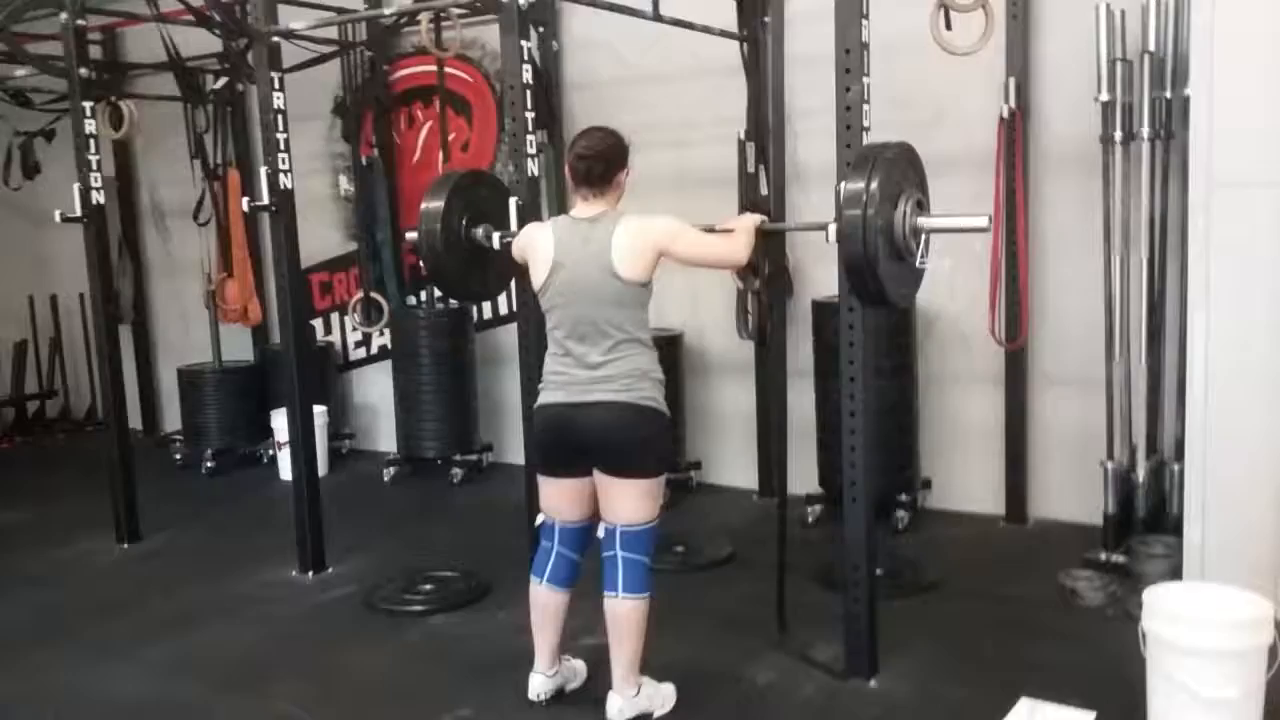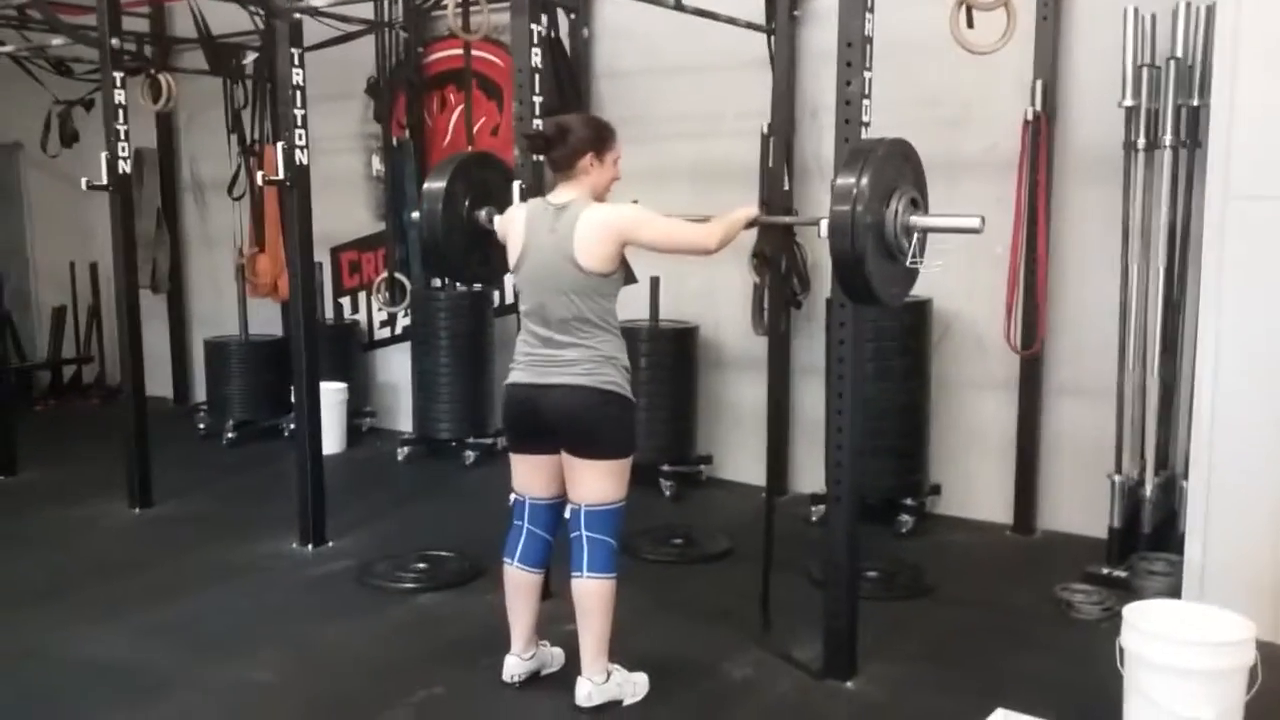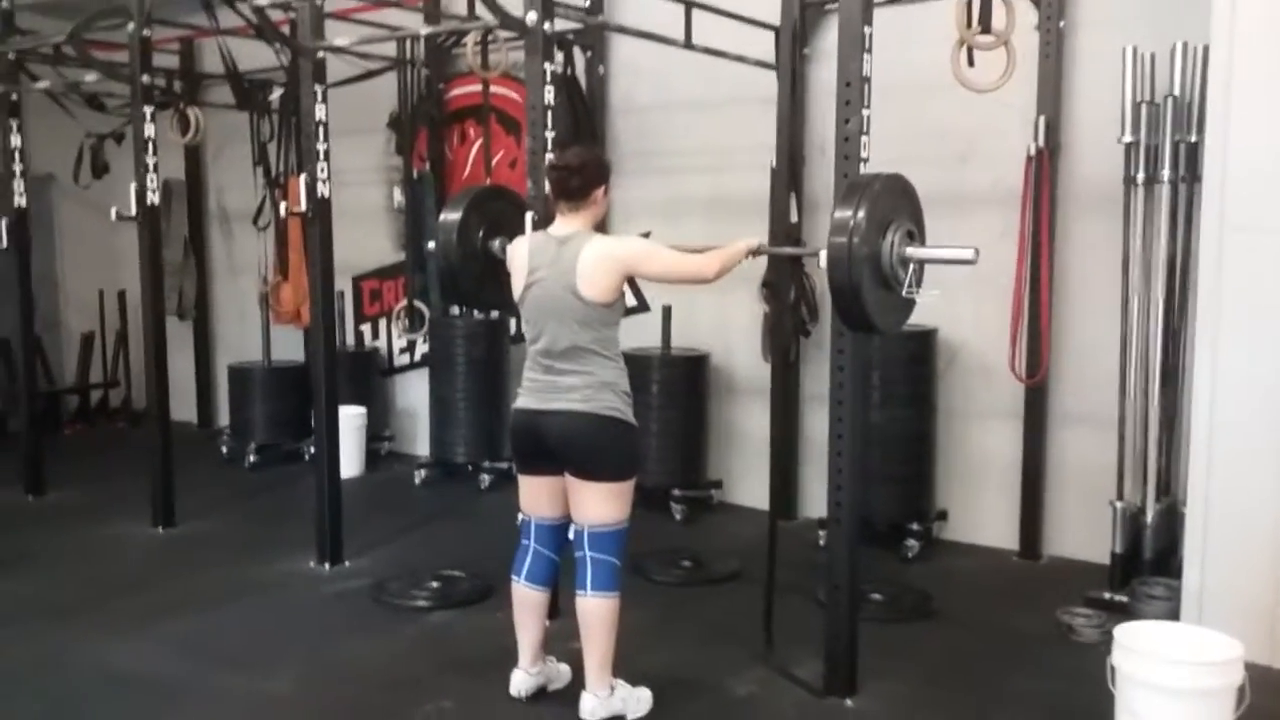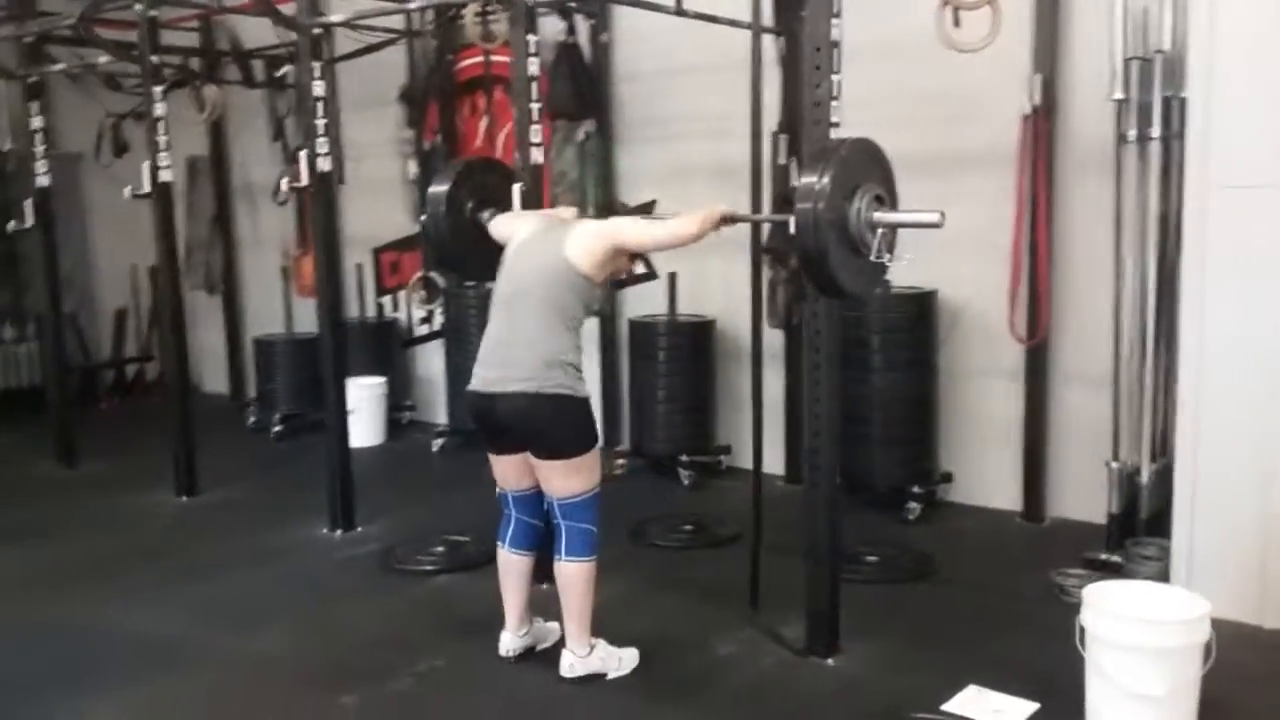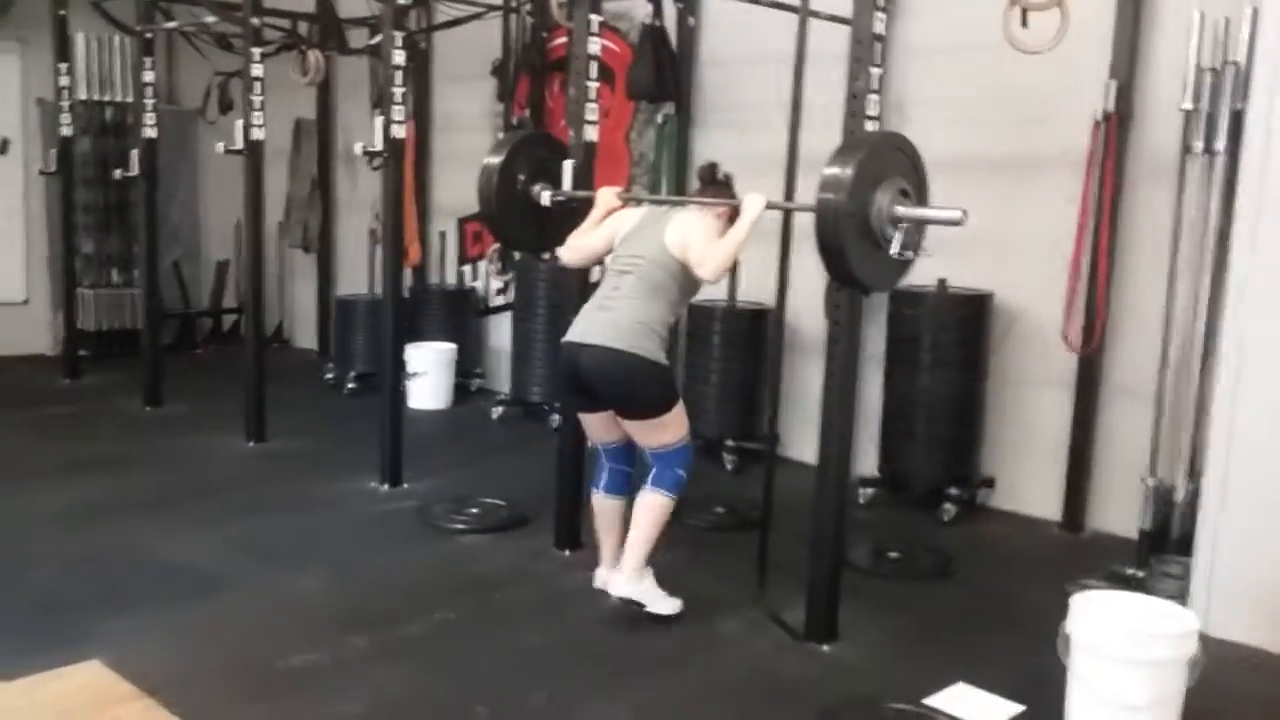
dt=1s
person 1, frame 1
left shoulder: (539, 238)
right shoulder: (644, 232)
left elbow: (512, 246)
right elbow: (734, 254)
right wrist: (747, 223)
left hip: (557, 413)
right hip: (628, 415)
left knee: (558, 542)
right knee: (627, 552)
left ankle: (545, 671)
person 1, frame 2
left shoulder: (518, 219)
right shoulder: (610, 220)
right elbow: (706, 239)
right wrist: (744, 215)
left hip: (526, 392)
right hip: (591, 398)
left knee: (530, 523)
right knee: (595, 535)
left ankle: (521, 653)
right ankle: (596, 678)
person 1, frame 3
left shoulder: (521, 251)
right shoulder: (612, 253)
right elbow: (704, 268)
right wrist: (744, 246)
left hip: (531, 417)
right hip: (594, 423)
left knee: (537, 543)
right knee: (598, 555)
left ankle: (528, 669)
person 1, frame 4
left shoulder: (531, 230)
right shoulder: (604, 235)
left elbow: (497, 222)
right elbow: (681, 229)
right wrist: (715, 215)
left hip: (485, 392)
right hip: (546, 395)
left knee: (518, 512)
right knee: (576, 521)
left ankle: (516, 631)
right ankle: (582, 652)
person 1, frame 5
left shoulder: (632, 214)
right shoulder: (699, 224)
left elbow: (571, 255)
right elbow: (709, 268)
left wrist: (600, 209)
right wrist: (748, 219)
left hip: (577, 348)
right hip: (628, 357)
left knee: (613, 461)
right knee: (672, 464)
left ankle: (610, 567)
right ankle: (630, 573)
